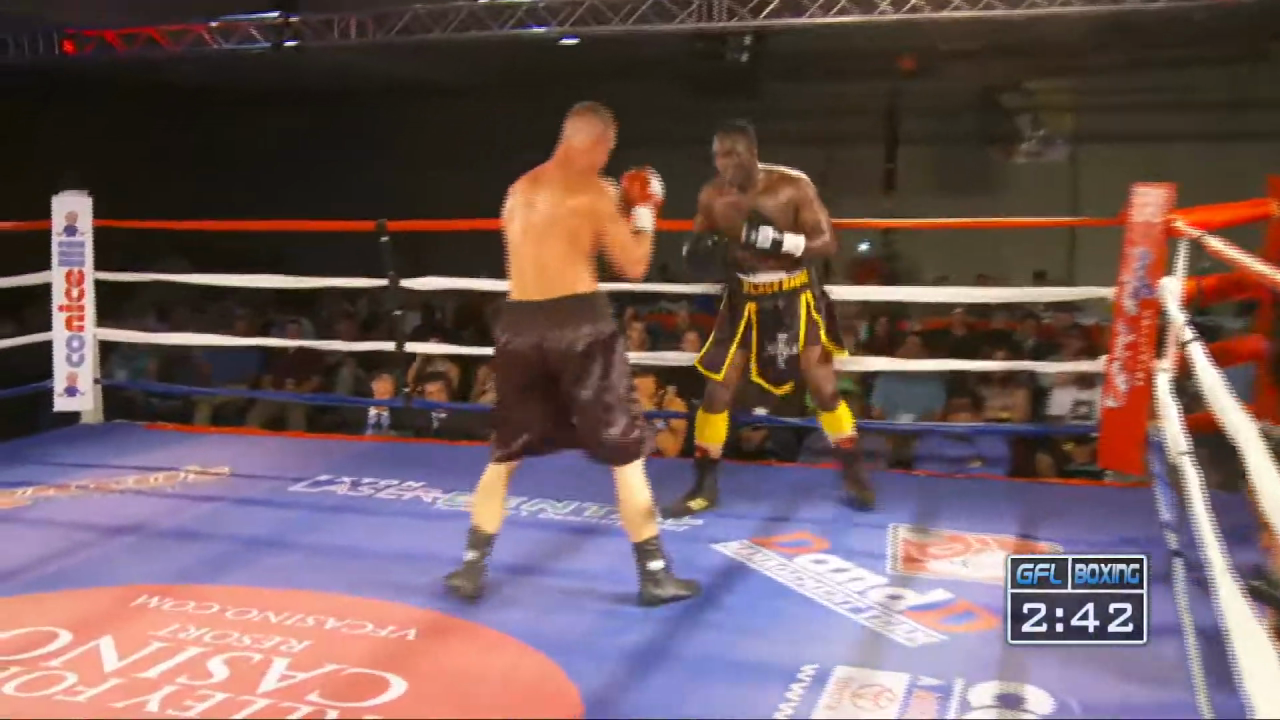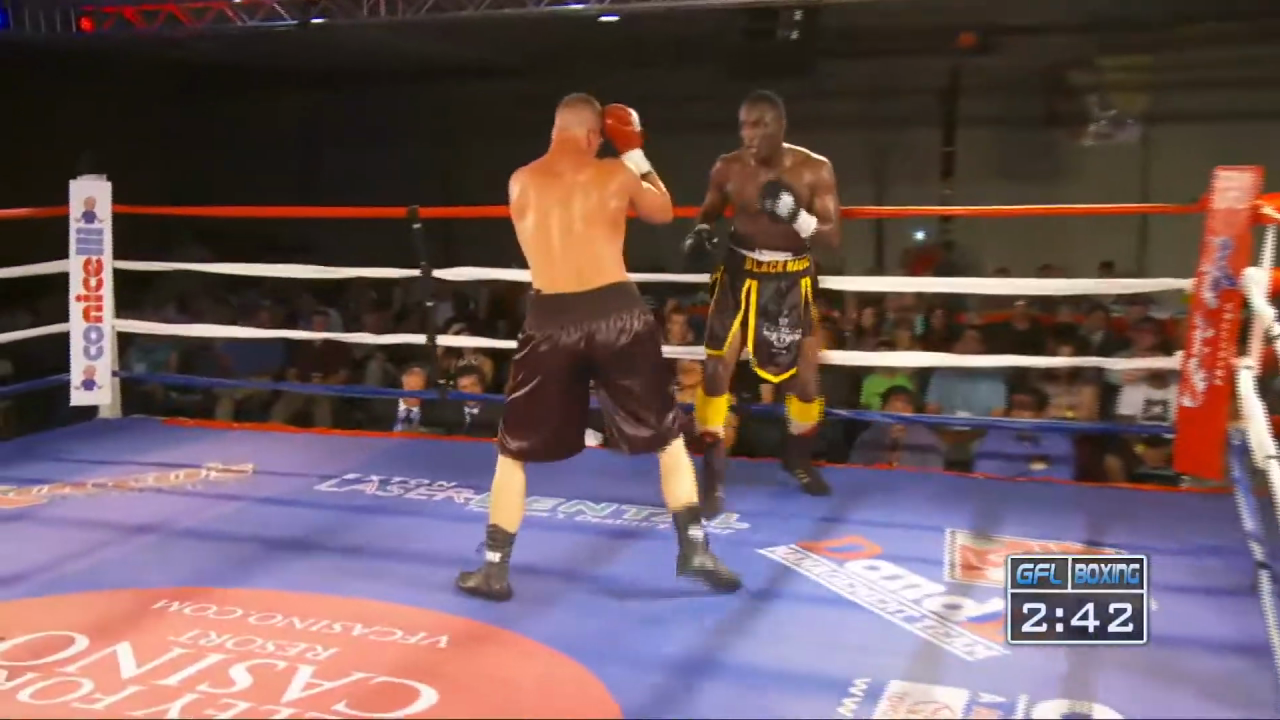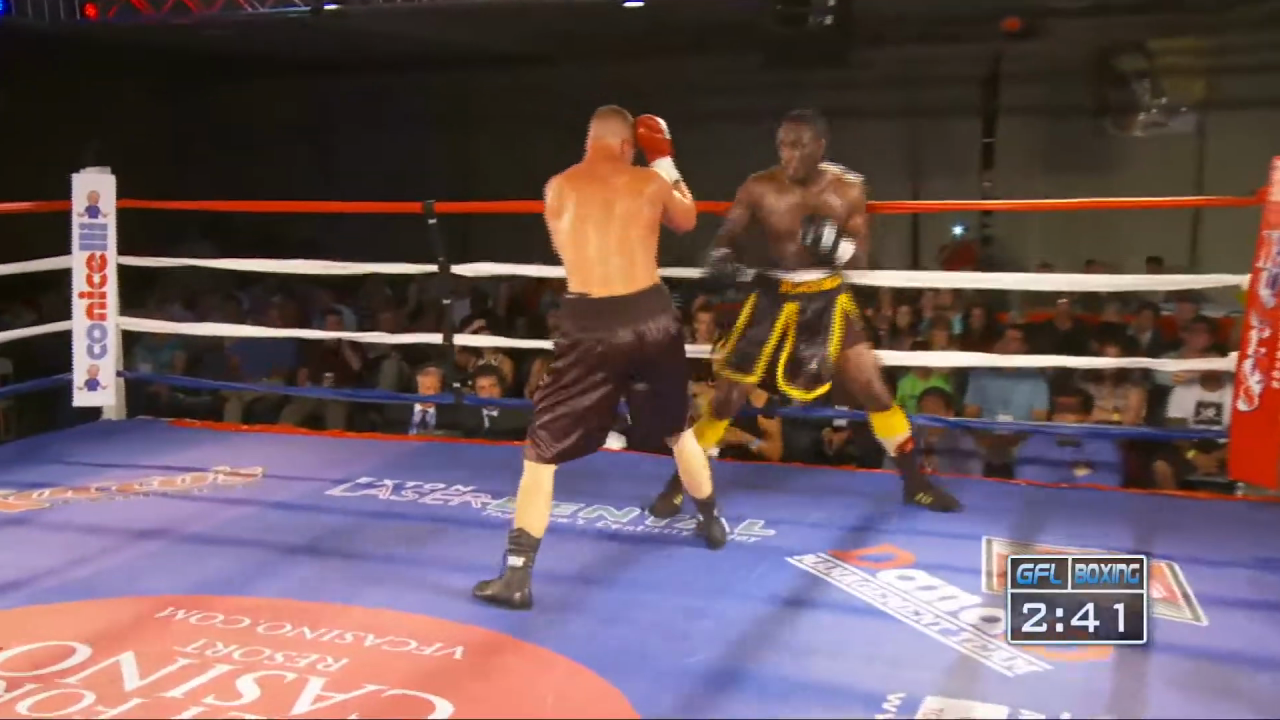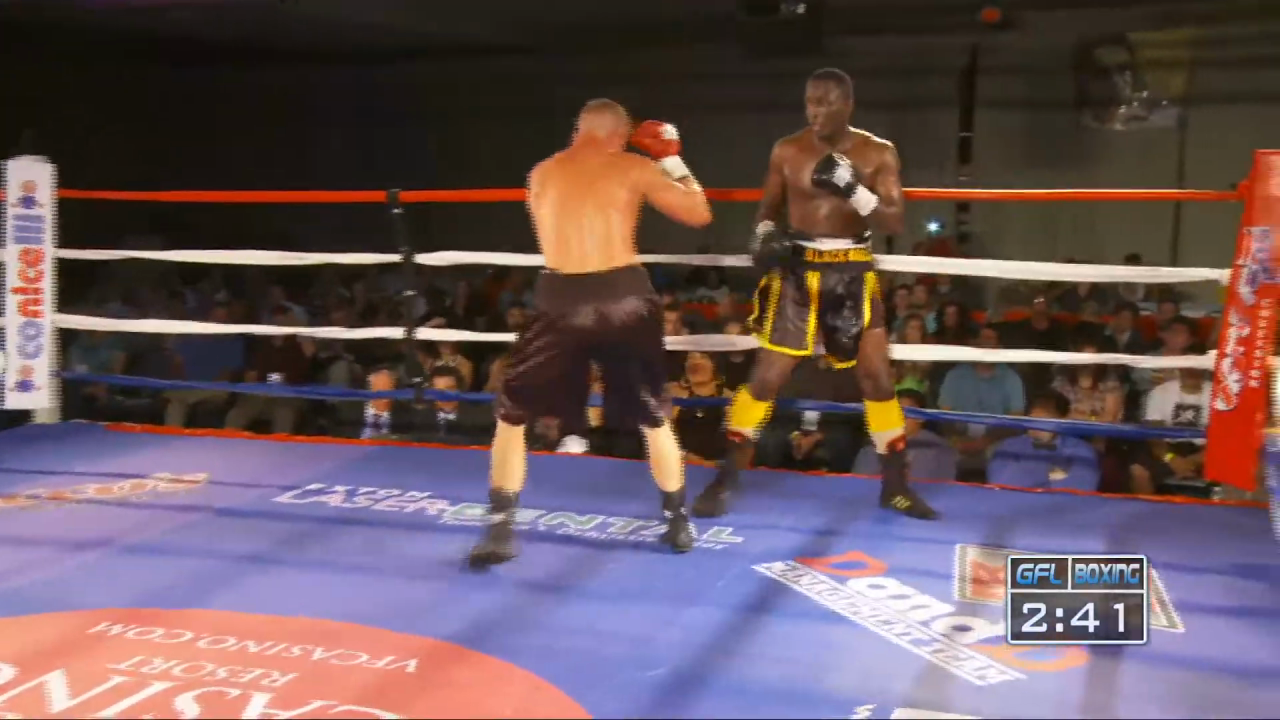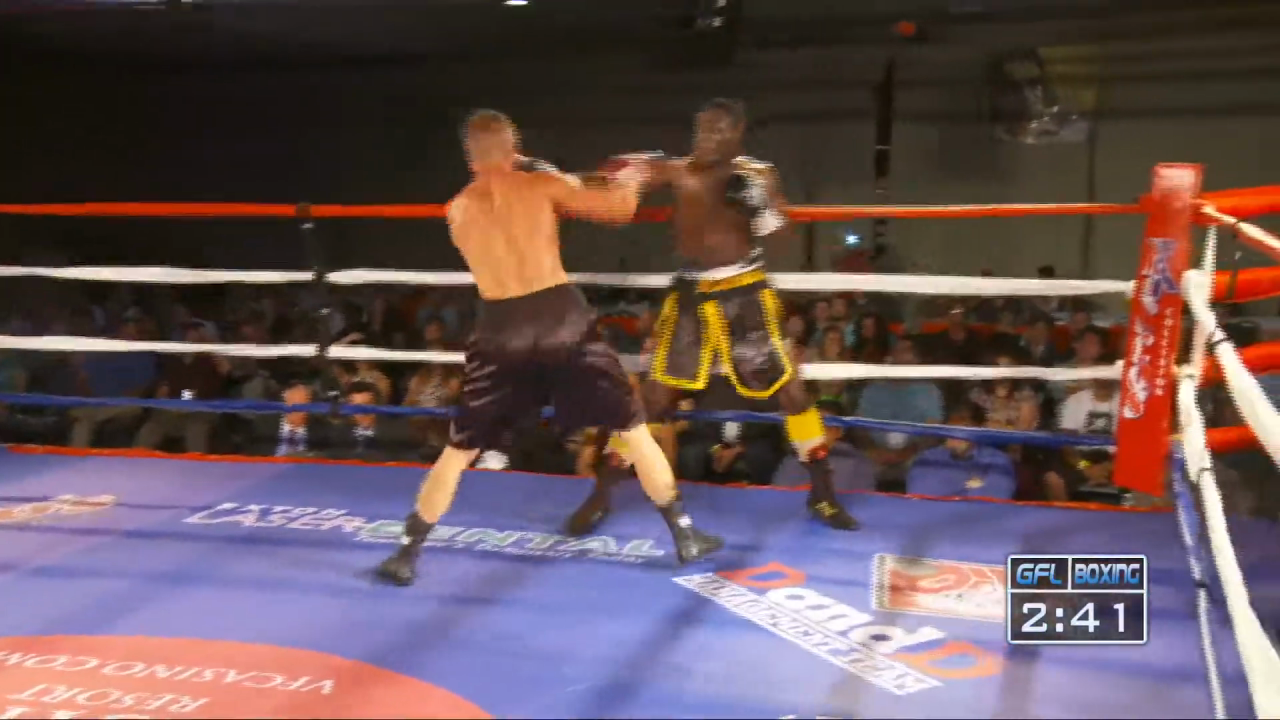
dt=0.3s
person 1, frame 1
left shoulder: (520, 189)
right shoulder: (591, 191)
right elbow: (634, 267)
right wrist: (643, 211)
left hip: (520, 326)
right hip: (579, 325)
left knee: (505, 456)
right knee: (627, 455)
left ankle: (472, 568)
right ankle: (655, 574)
person 1, frame 2
left shoulder: (520, 182)
right shoulder: (616, 174)
right elbow: (662, 213)
right wrist: (635, 151)
left hip: (550, 321)
right hip: (617, 314)
left knee: (516, 449)
right knee: (666, 436)
left ankle: (494, 569)
right ankle: (695, 549)
person 1, frame 3
left shoulder: (557, 188)
right shoulder: (649, 182)
right elbow: (686, 220)
right wrist: (663, 160)
left hip: (589, 324)
right hip: (652, 317)
left knee: (542, 451)
right knee: (677, 429)
left ankle: (514, 577)
right ankle: (711, 521)
person 1, frame 4
left shoulder: (540, 174)
right shoulder: (634, 168)
right elbow: (699, 215)
right wrist: (671, 160)
left hip: (563, 302)
right hip: (625, 298)
left knee: (512, 417)
right knee: (655, 419)
left ankle: (499, 531)
right ankle: (678, 524)
person 1, frame 5
left shoulder: (458, 209)
right shoulder: (540, 184)
right elbow: (620, 209)
right wrist: (631, 174)
left hip: (502, 329)
right hip: (561, 318)
left knee: (459, 448)
right knee: (633, 424)
left ankle: (405, 555)
right ankle: (684, 535)
person 2, frame 1
left shoulder: (793, 185)
right shoulder: (711, 196)
left elbow: (827, 243)
right elbow: (699, 241)
left wrist: (780, 241)
right wrist: (695, 246)
left hip: (794, 296)
right hip: (743, 298)
left knee: (824, 390)
right knee: (716, 394)
left ankle: (853, 473)
right ankle: (704, 487)
person 2, frame 2
left shoulder: (815, 169)
right shoulder: (726, 167)
left elbow: (831, 231)
right elbow: (706, 217)
left wrist: (795, 215)
right wrist: (698, 236)
left hip: (792, 281)
right hip: (741, 278)
left knee: (804, 386)
right knee: (716, 375)
left ankle: (798, 457)
right ankle: (711, 477)
person 2, frame 3
left shoulder: (848, 188)
right shoulder: (758, 187)
left elbow: (861, 250)
right elbow: (727, 234)
left wrist: (837, 245)
right wrist: (721, 256)
left hip: (828, 299)
right hip: (774, 298)
left knee: (876, 394)
right knee: (727, 397)
left ankle: (915, 482)
right ankle: (682, 482)
person 2, frame 4
left shoulder: (878, 153)
right shoulder: (787, 150)
left elbow: (896, 223)
right elbow: (769, 207)
left wrist: (853, 189)
right wrist: (765, 236)
left hip: (852, 272)
right hip: (797, 269)
left knee: (878, 379)
right knee: (767, 377)
left ankle: (895, 486)
right ankle: (726, 476)
person 2, frame 5
left shoulder: (759, 176)
right shoulder: (676, 173)
left elbow: (787, 237)
left wrist: (758, 209)
left hip: (747, 296)
right hip: (694, 297)
left knee: (792, 393)
right knee: (654, 400)
left ankle: (822, 494)
right ankle: (601, 494)
